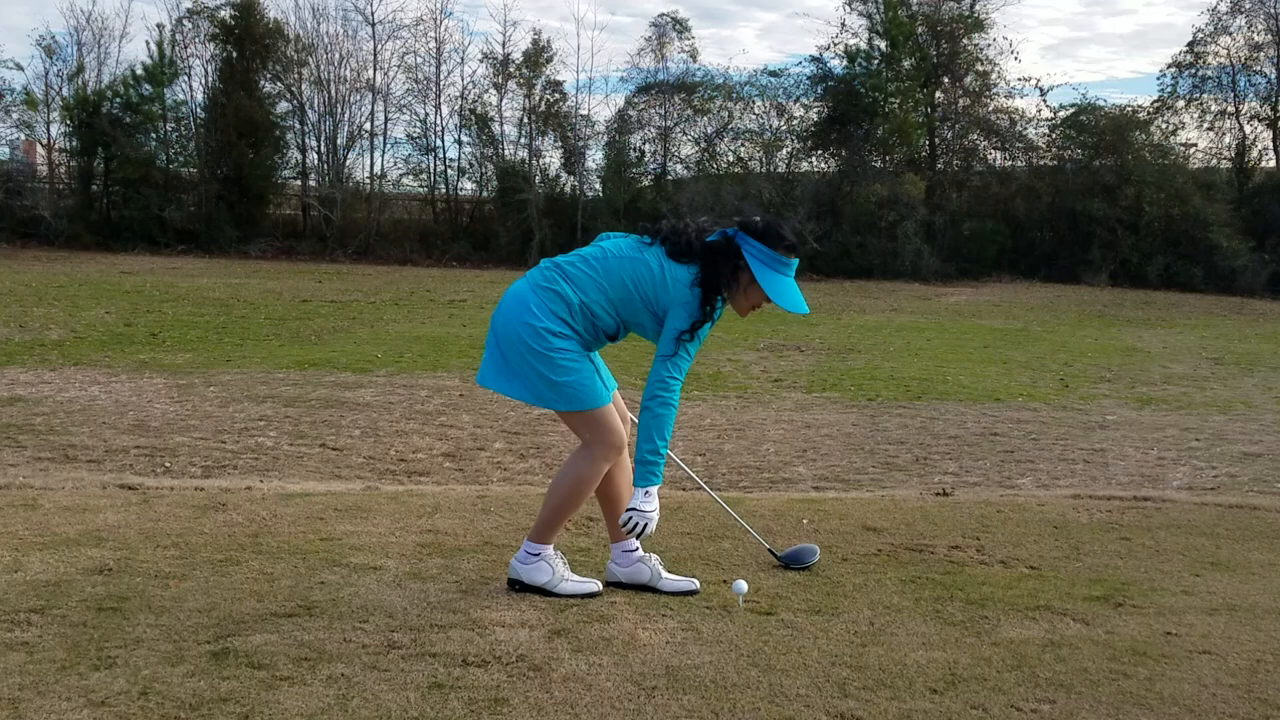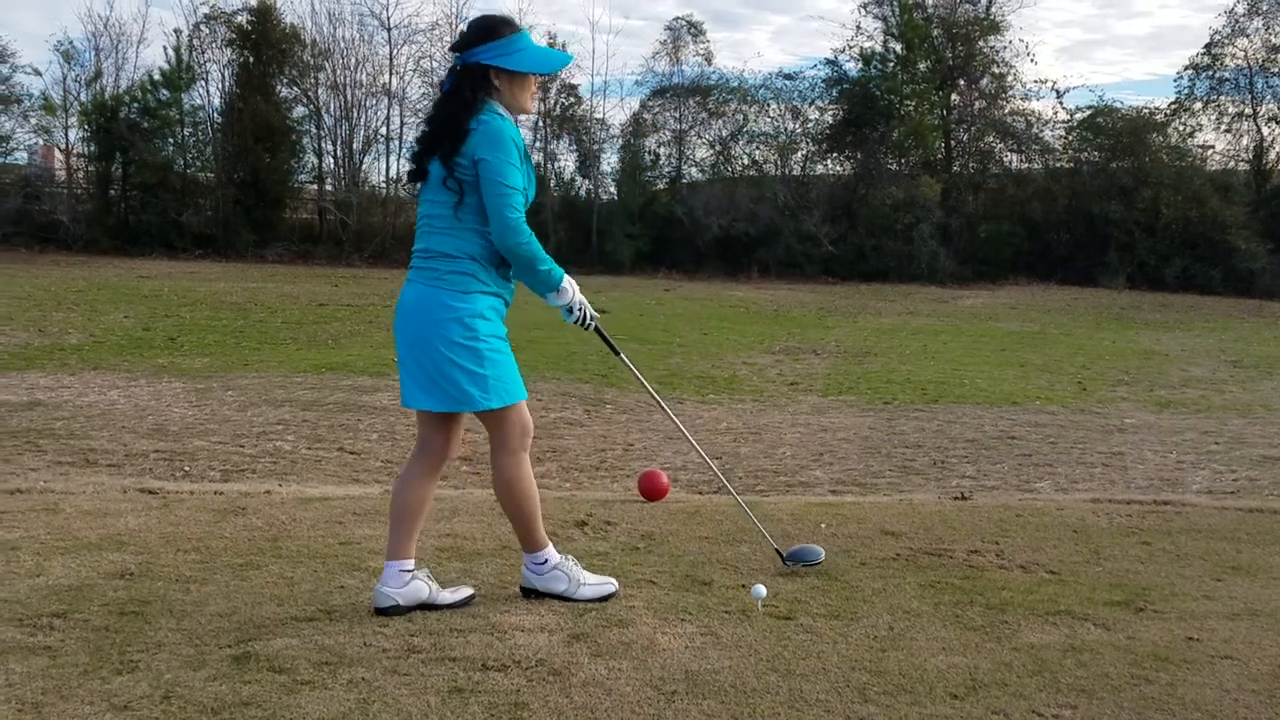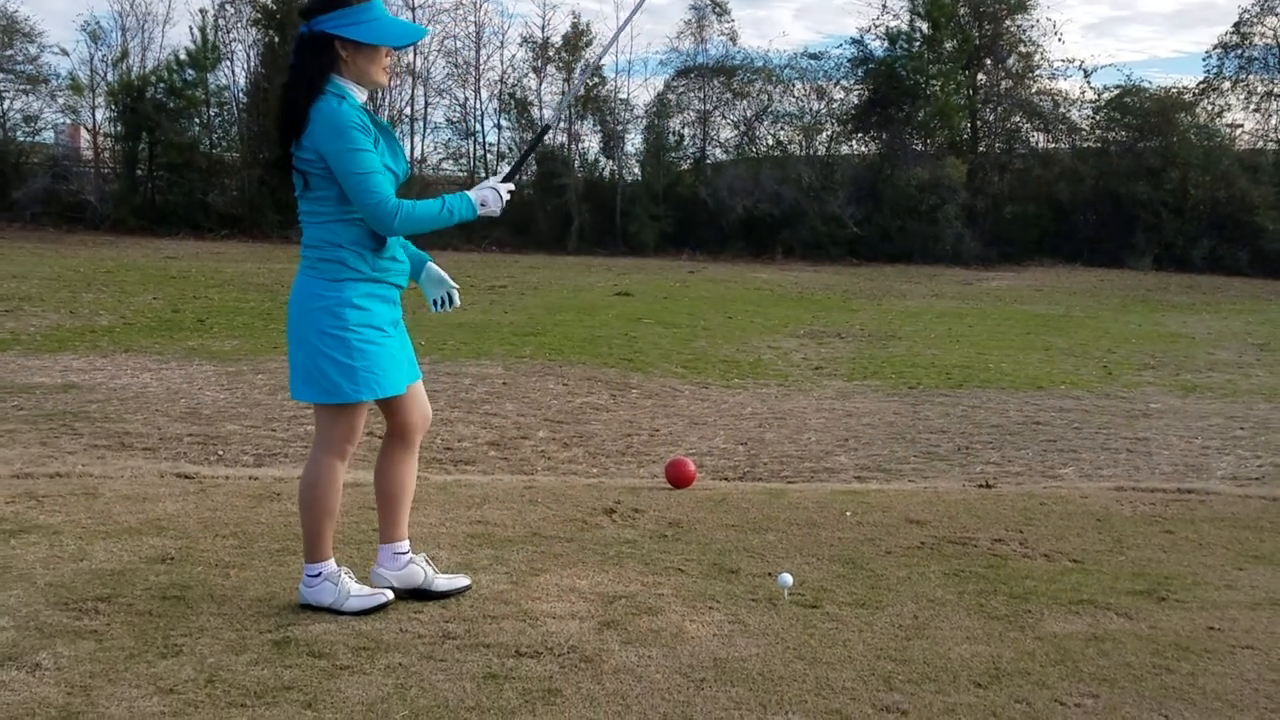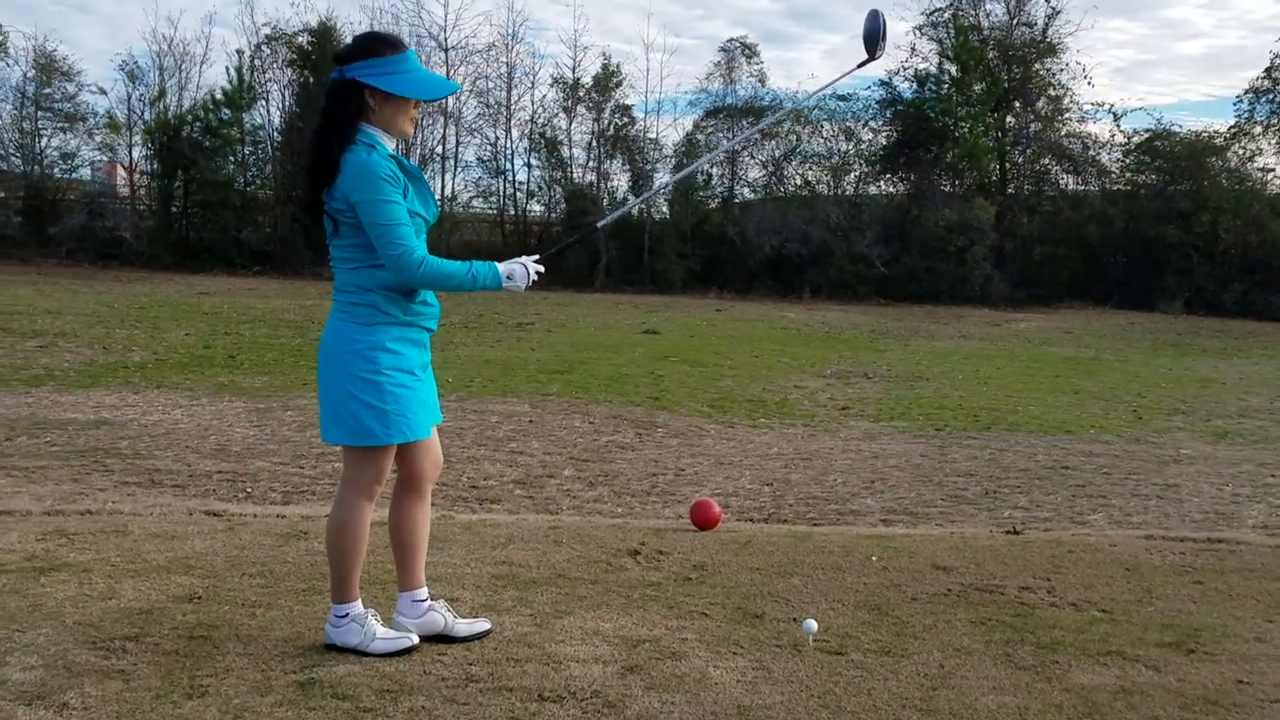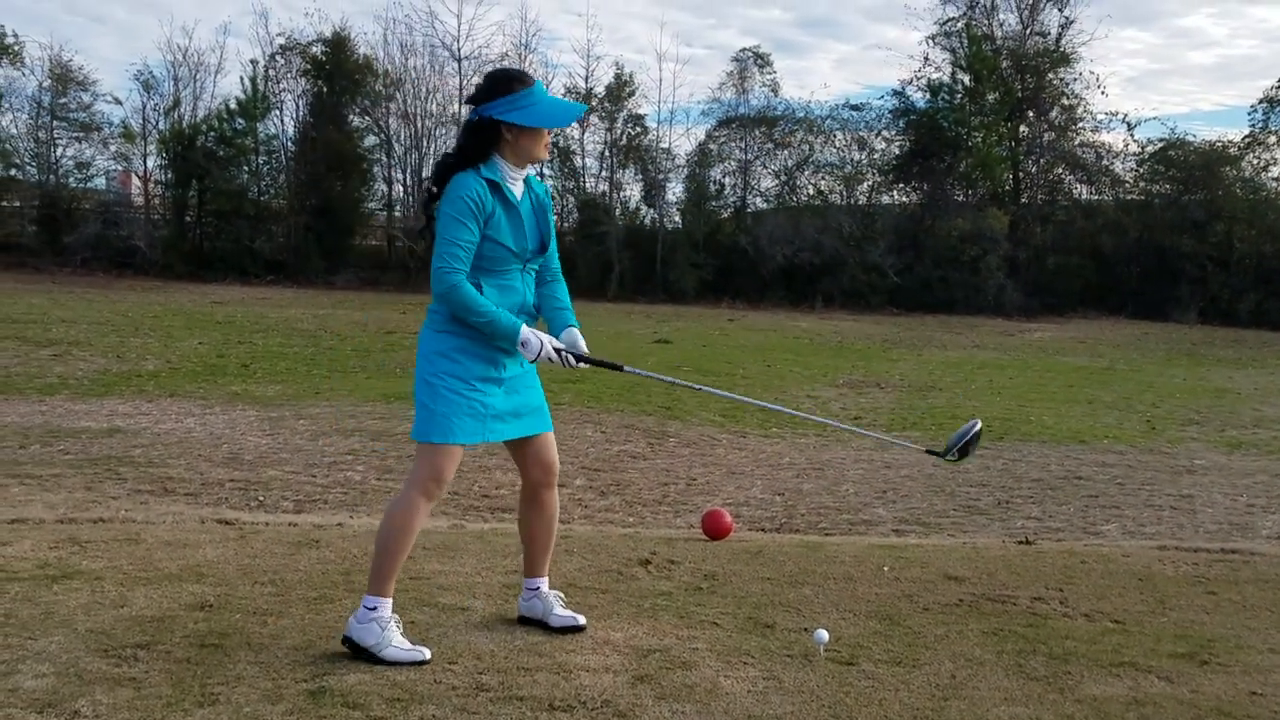
dt=1s
person 1, frame 1
left shoulder: (686, 260)
right shoulder: (697, 295)
left elbow: (608, 245)
right elbow: (662, 391)
right wrist: (647, 489)
left hip: (533, 303)
right hip: (541, 321)
left knee: (618, 425)
right knee: (606, 440)
left ankle: (627, 558)
right ankle: (534, 560)
person 1, frame 2
left shoulder: (454, 134)
right shoulder: (494, 131)
right elbow: (508, 234)
left wrist: (551, 284)
right wrist: (559, 284)
left hip: (428, 302)
right hip: (459, 308)
left knee: (436, 445)
right knee: (513, 436)
left ankle: (399, 578)
right ankle: (544, 565)
person 1, frame 3
left shoulder: (345, 112)
right shoulder: (336, 116)
right elbow: (383, 213)
left wrist: (419, 267)
right wrist: (471, 203)
left hip: (370, 297)
right hip: (344, 300)
left knee: (411, 422)
right knee: (338, 440)
left ankle: (395, 561)
right ankle: (319, 577)
person 1, frame 4
left shoulder: (377, 160)
right shoulder: (367, 166)
right elbow: (407, 263)
right wrist: (497, 275)
left hip: (399, 342)
right hip: (375, 345)
left knee: (422, 472)
right knee: (365, 482)
left ankle: (416, 607)
right ankle: (346, 618)
person 1, frame 5
left shoulder: (537, 193)
right shoulder: (469, 189)
left elbow: (549, 274)
right elbow: (449, 284)
left wrist: (565, 327)
right wrist: (518, 331)
left hip: (514, 361)
right hip: (458, 356)
left knee: (543, 472)
right knee: (430, 481)
left ankle: (535, 593)
right ankle: (373, 616)
